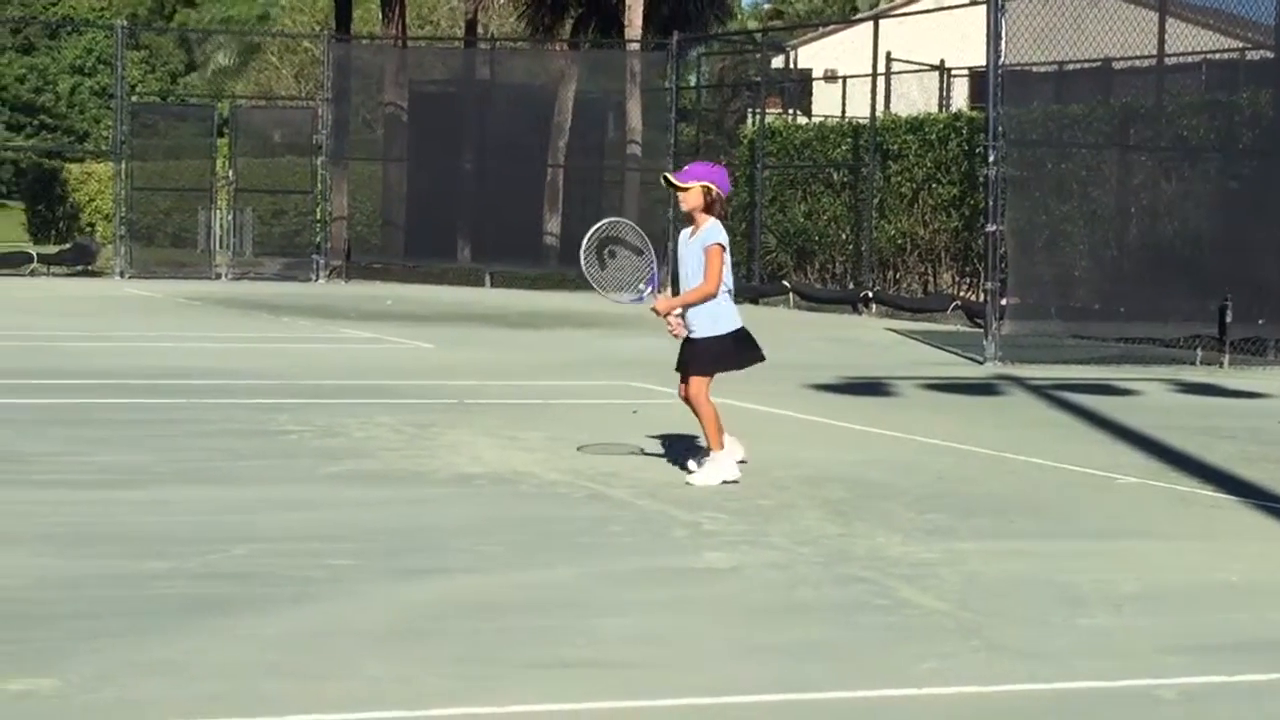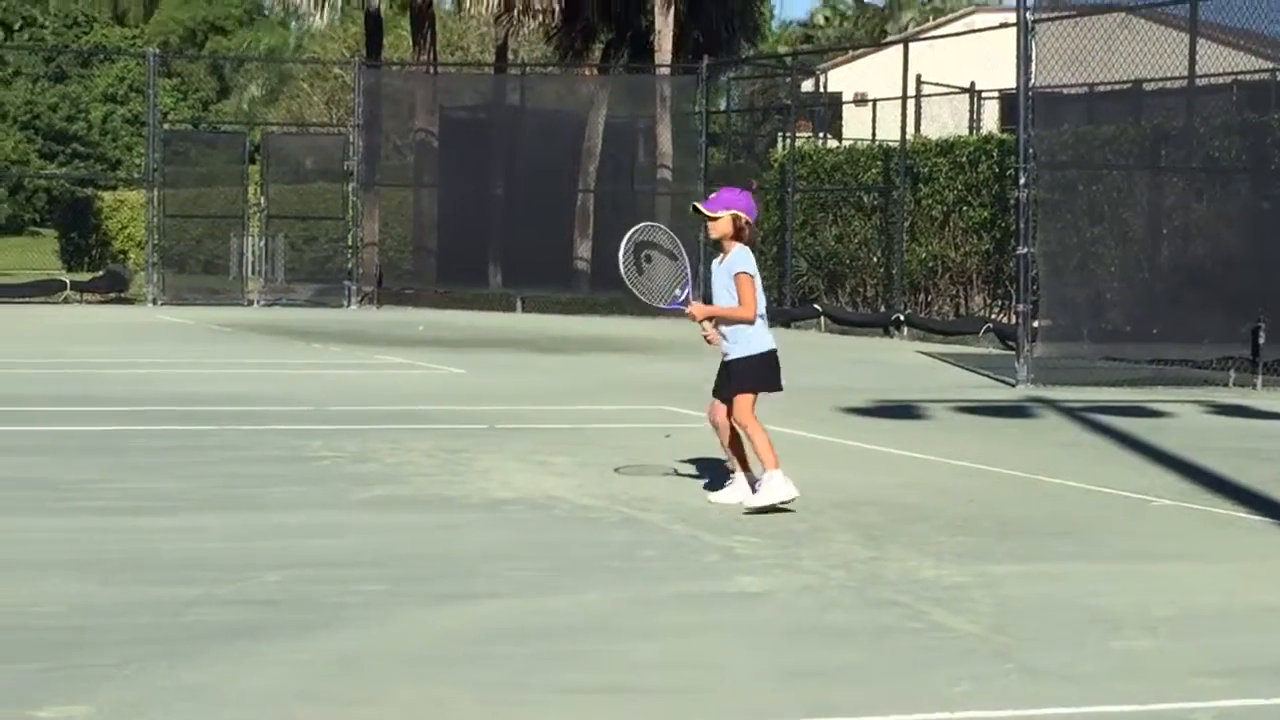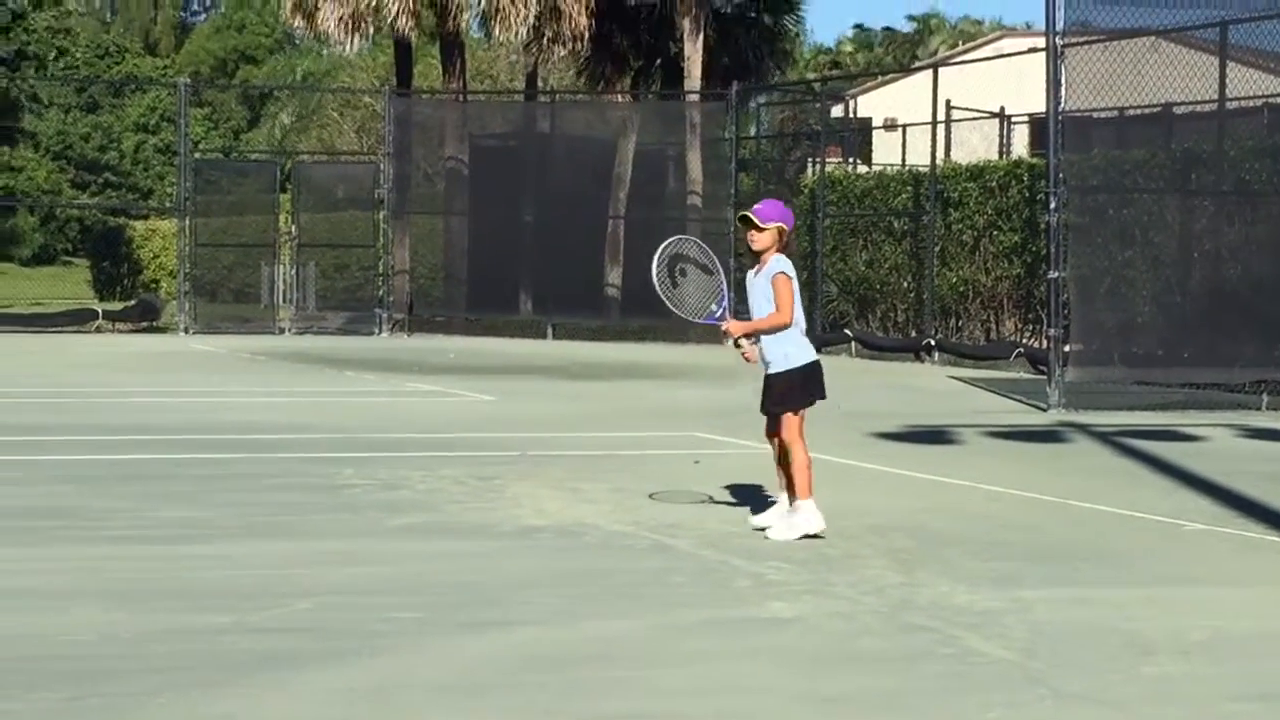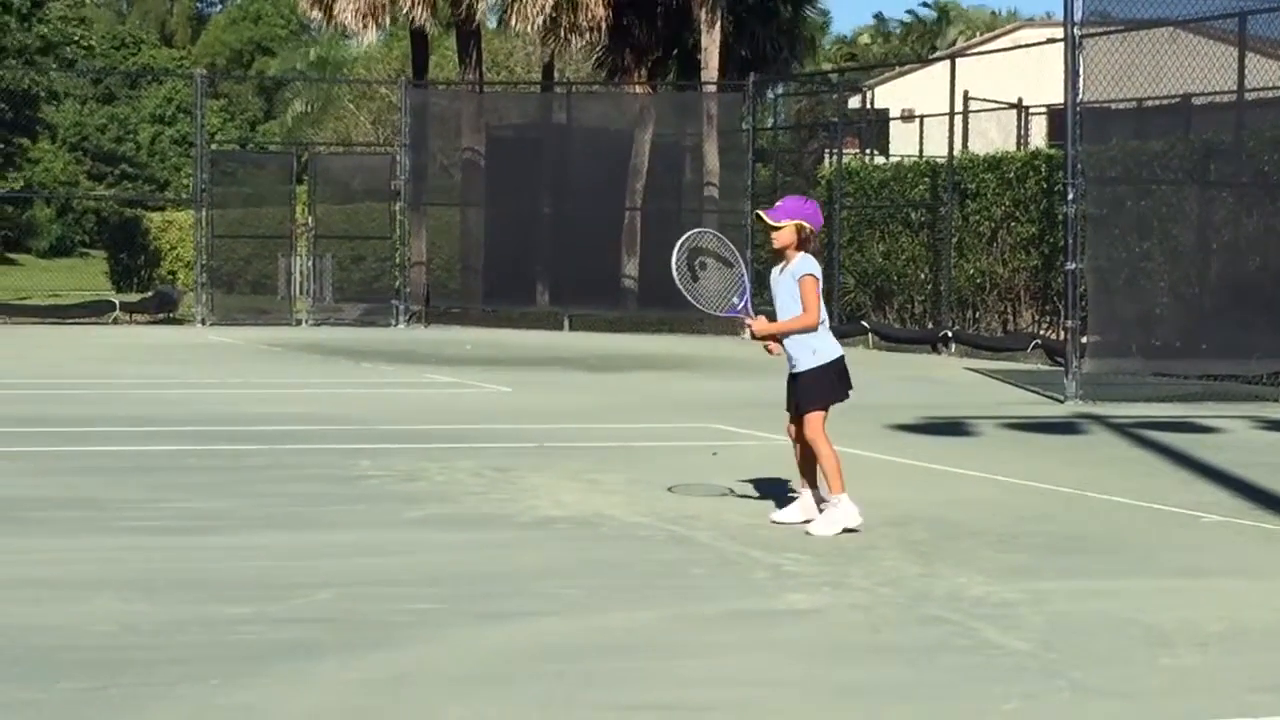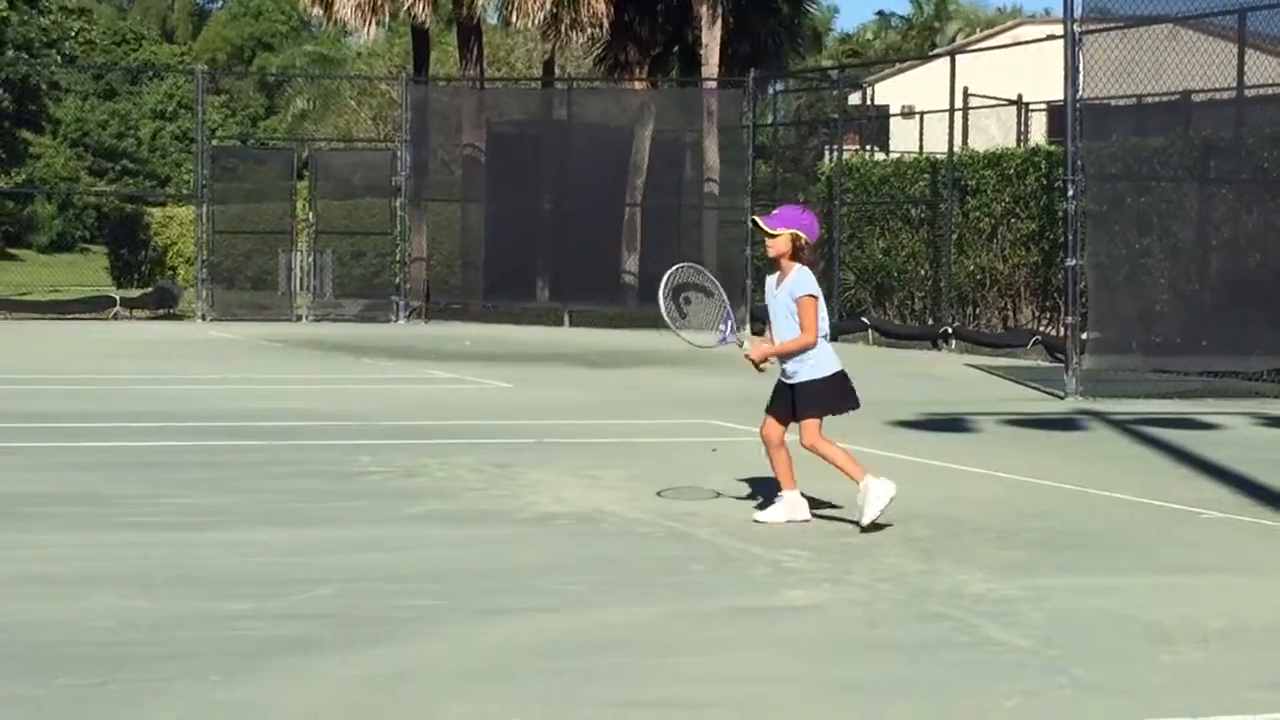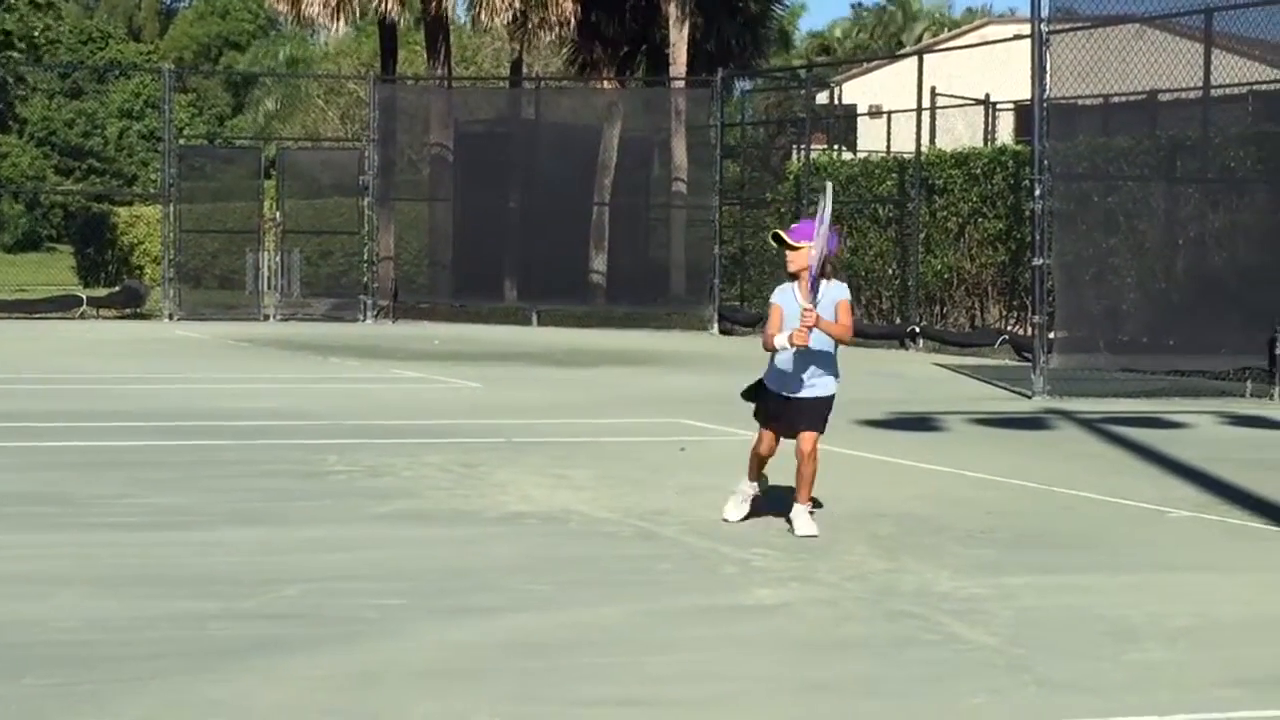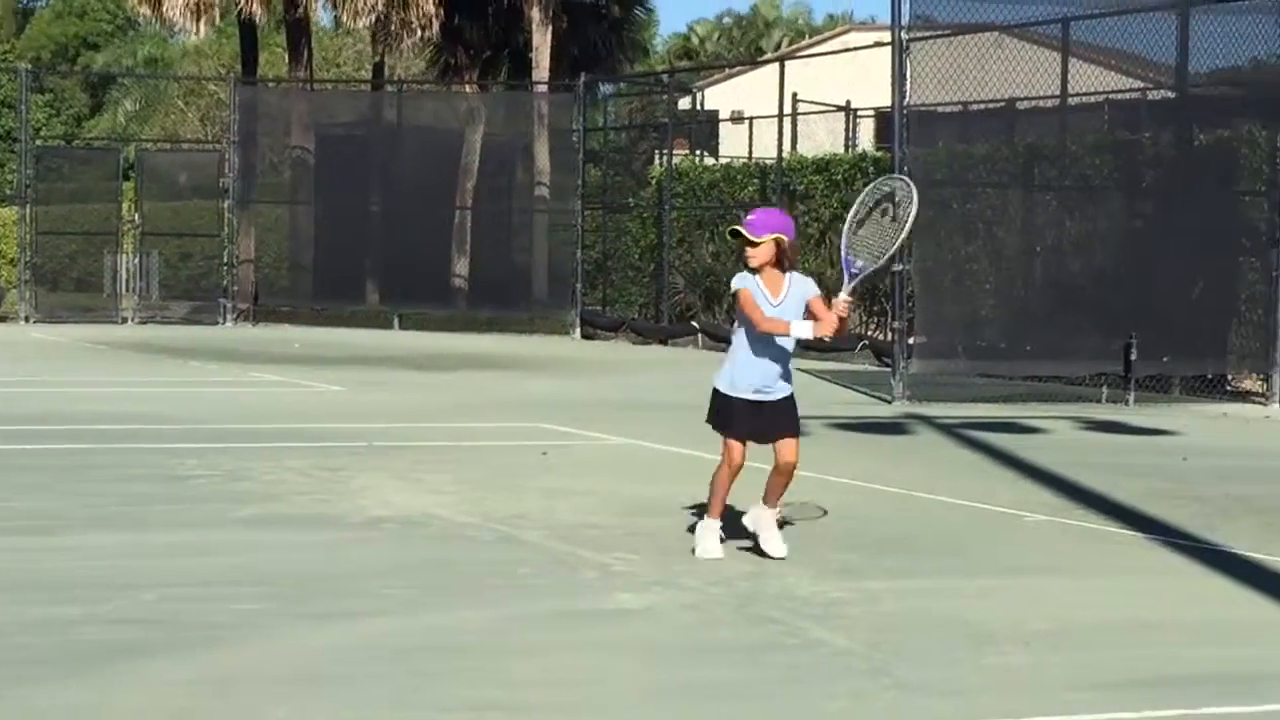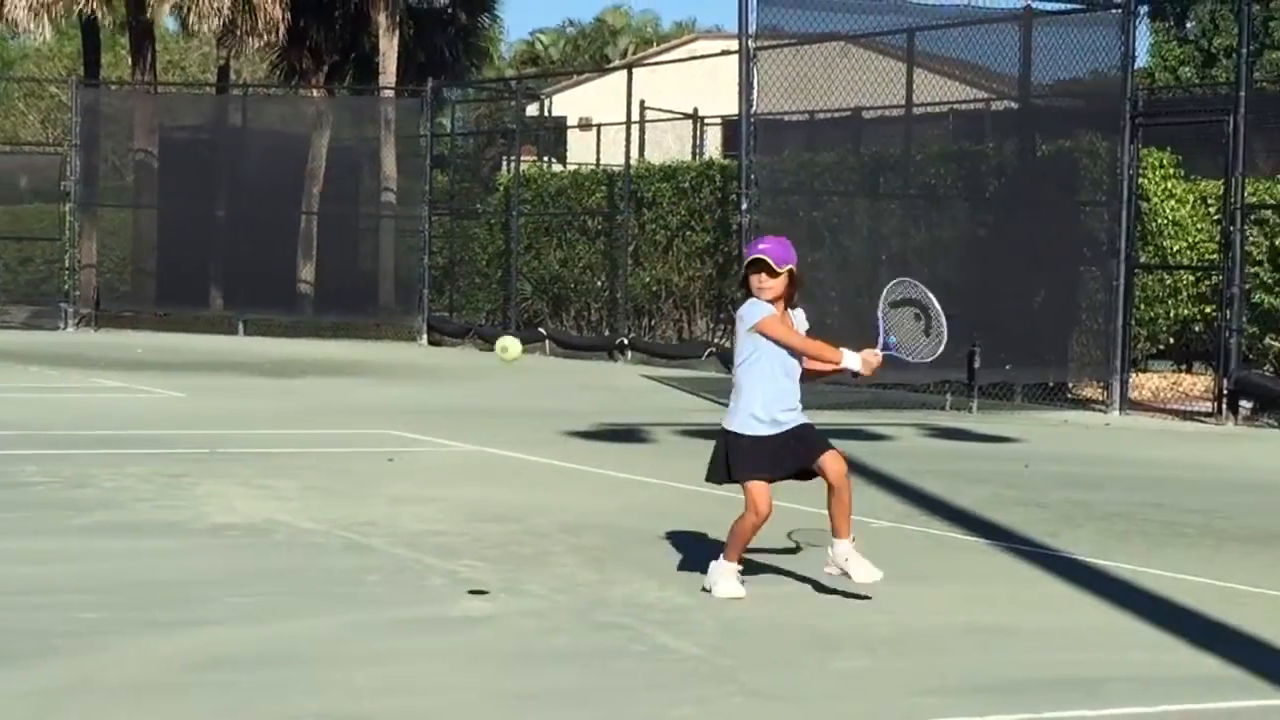
dt=0.4s
person 1, frame 1
left shoulder: (712, 233)
right shoulder: (686, 235)
left elbow: (711, 286)
left wrist: (672, 305)
right wrist: (678, 315)
left hip: (717, 328)
right hip: (698, 328)
left knee: (699, 390)
right knee: (687, 392)
left ankle: (719, 459)
right ankle: (725, 444)
person 1, frame 2
left shoulder: (740, 259)
right shoulder: (719, 261)
left elbow: (749, 310)
left wrist: (708, 313)
right wrist: (715, 328)
left hip: (753, 351)
right hip: (735, 352)
left knee: (742, 413)
right knee: (718, 413)
left ankle: (776, 481)
right ankle: (743, 482)
person 1, frame 3
left shoulder: (780, 266)
right shoulder: (753, 274)
left elbow: (784, 316)
left wrist: (743, 328)
right wrist: (754, 343)
left hip: (793, 364)
right hip: (776, 367)
left knee: (790, 434)
right knee: (775, 435)
left ankle: (805, 512)
right ankle: (790, 502)
person 1, frame 4
left shoulder: (805, 265)
right shoulder: (778, 272)
left elbow: (812, 316)
left wrist: (771, 328)
right wrist: (775, 338)
left hip: (819, 363)
right hip: (800, 366)
left knee: (813, 431)
right knee: (797, 432)
left ankle: (842, 506)
right ankle: (810, 499)
person 1, frame 5
left shoulder: (803, 282)
right shoulder: (772, 281)
left elbow: (809, 337)
left wrist: (769, 351)
right wrist: (762, 352)
left hip: (816, 373)
right hip: (791, 375)
left knee: (811, 438)
right knee: (770, 433)
left ankle: (871, 485)
right ankle: (791, 500)
person 1, frame 6
left shoulder: (837, 291)
right shoulder: (782, 293)
left elbow: (846, 333)
right elbow: (767, 340)
left wrist: (819, 323)
right wrist: (787, 339)
left hip: (818, 387)
right hip: (780, 383)
left knee: (807, 447)
right knee: (763, 448)
left ankle: (802, 509)
right ankle: (750, 486)
person 1, frame 7
left shoulder: (803, 284)
right shoulder: (743, 283)
left elbow: (831, 326)
right elbow: (761, 323)
left wrist: (840, 314)
right wrist: (808, 329)
left hip: (777, 390)
right hip: (739, 387)
left knee: (788, 459)
right knee: (732, 461)
left ankle: (763, 514)
right ankle: (711, 524)
person 1, frame 8
left shoulder: (795, 316)
right shoulder: (753, 311)
left elbow: (804, 364)
right elbow: (809, 348)
left wrist: (852, 359)
right wrist: (853, 359)
left hip: (789, 424)
right hip: (748, 428)
left knee: (836, 470)
right knee: (760, 507)
left ankle: (842, 550)
right ankle: (726, 567)
